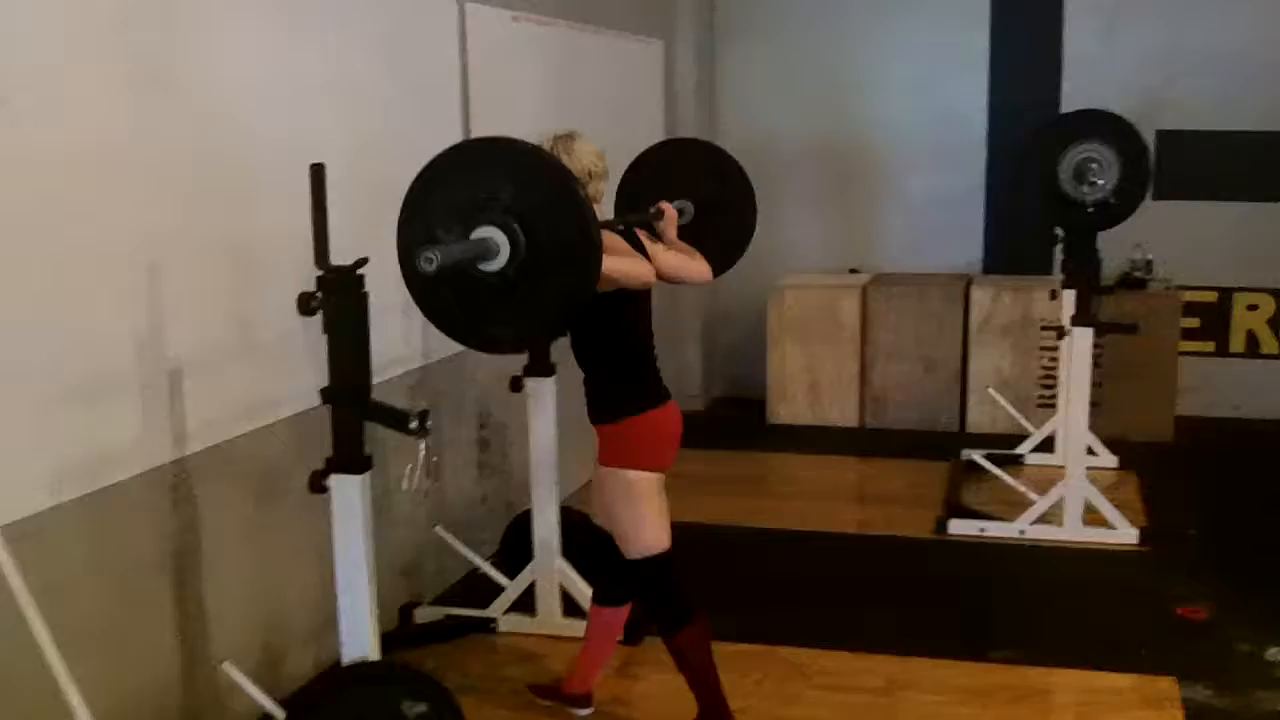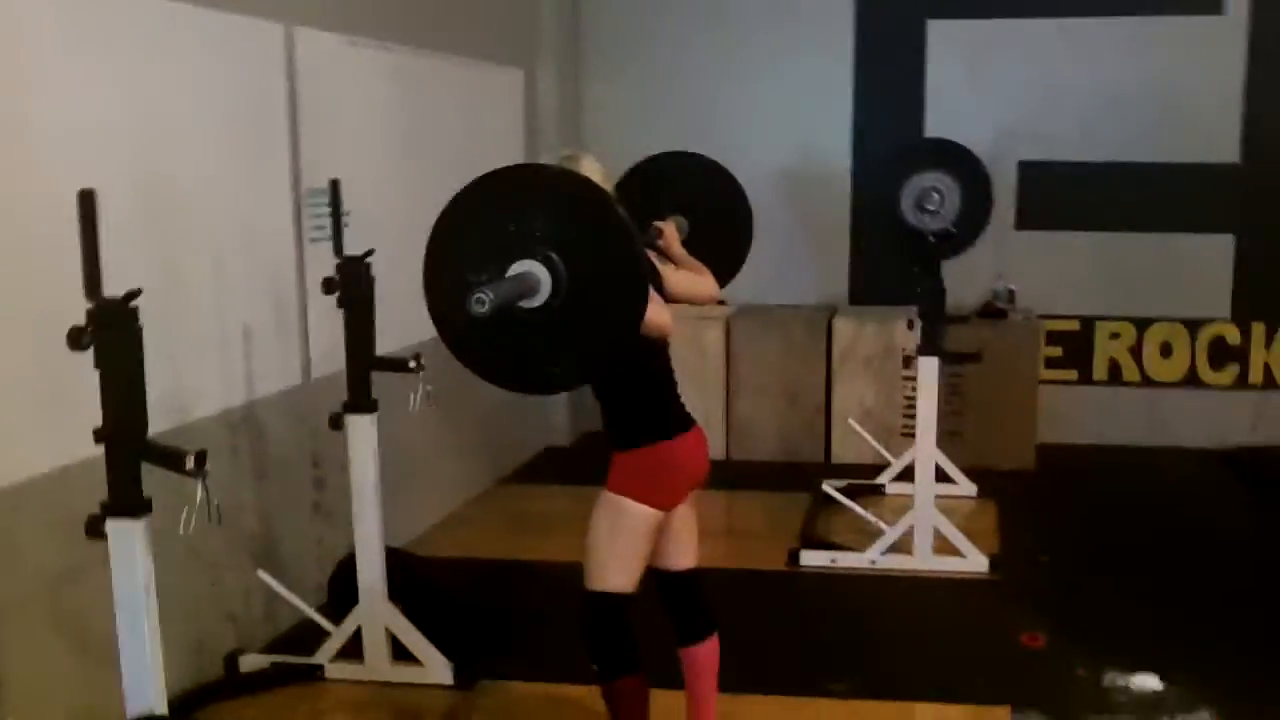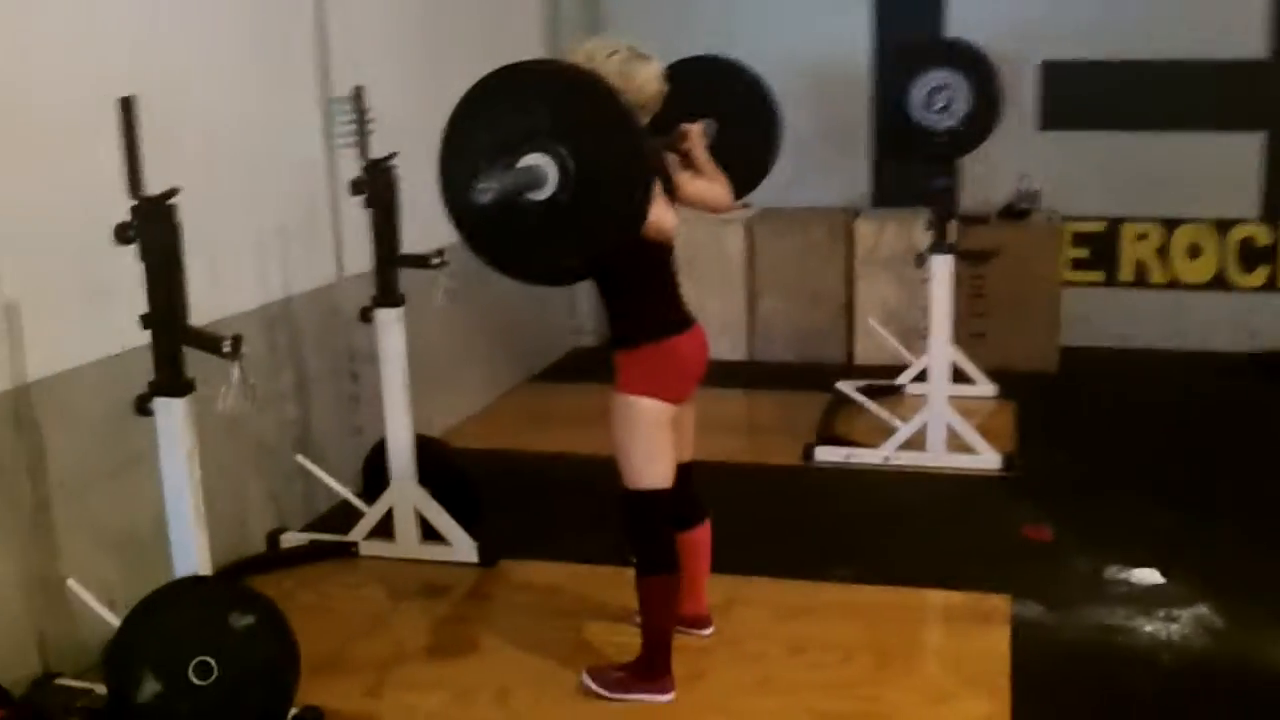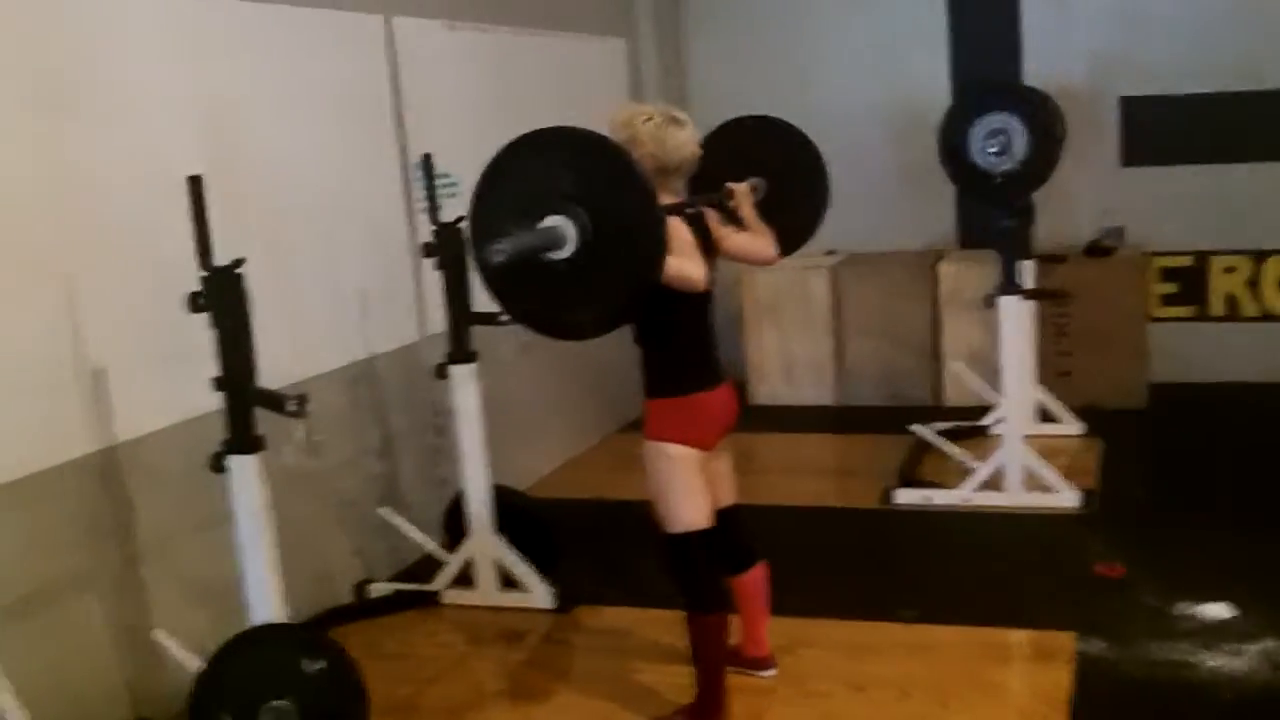
dt=1s
person 1, frame 1
right shoulder: (626, 236)
left elbow: (635, 272)
right elbow: (698, 268)
right wrist: (669, 231)
left hip: (633, 428)
right hip: (646, 417)
left knee: (654, 576)
right knee: (621, 561)
person 1, frame 2
right shoulder: (642, 261)
left elbow: (658, 323)
right elbow: (708, 287)
right wrist: (671, 248)
left hip: (648, 462)
right hip: (682, 446)
left knee: (607, 615)
right knee: (684, 592)
person 1, frame 3
right shoulder: (655, 158)
left elbow: (662, 222)
right elbow: (722, 196)
right wrist: (698, 148)
left hip: (649, 356)
right hip: (680, 341)
left knee: (647, 510)
right knee: (677, 488)
left ankle: (652, 671)
right ankle: (692, 607)
person 1, frame 4
left shoulder: (656, 225)
right shoulder: (698, 217)
left elbow: (693, 275)
right elbow: (765, 251)
right wrist: (744, 207)
left hip: (678, 408)
right hip: (712, 393)
left knee: (693, 555)
right knee: (726, 530)
right ankle: (756, 648)
